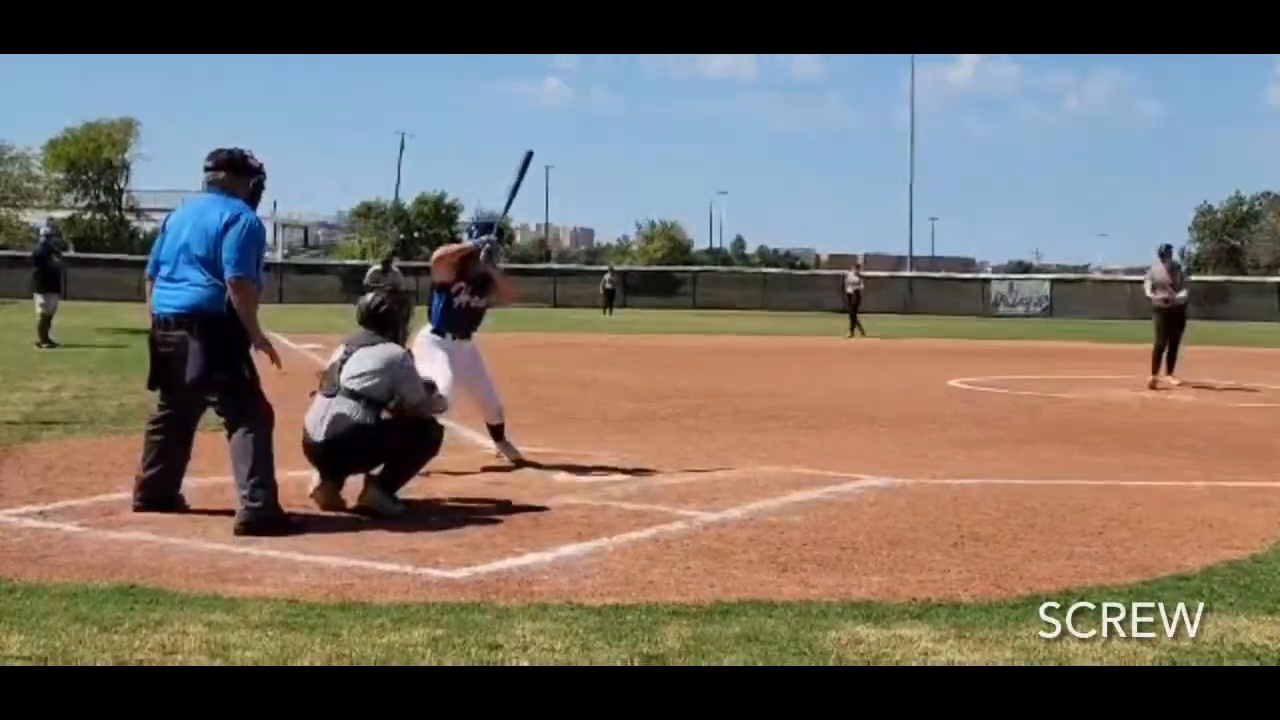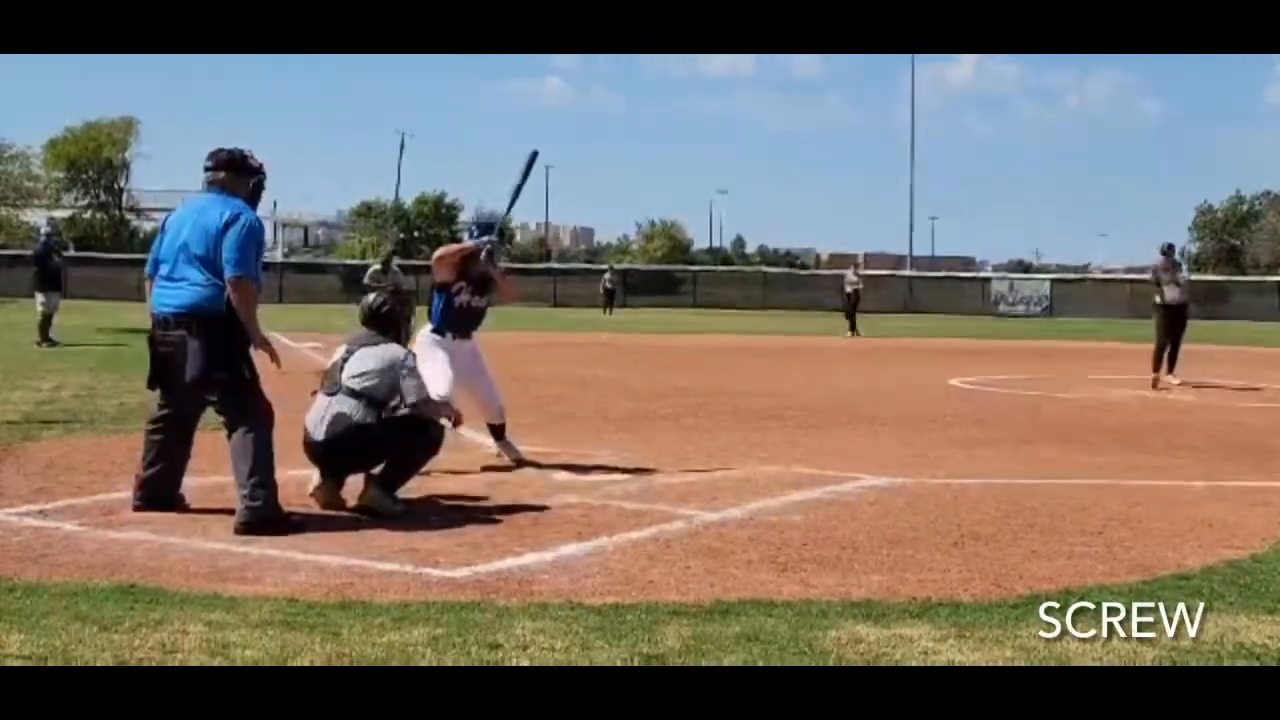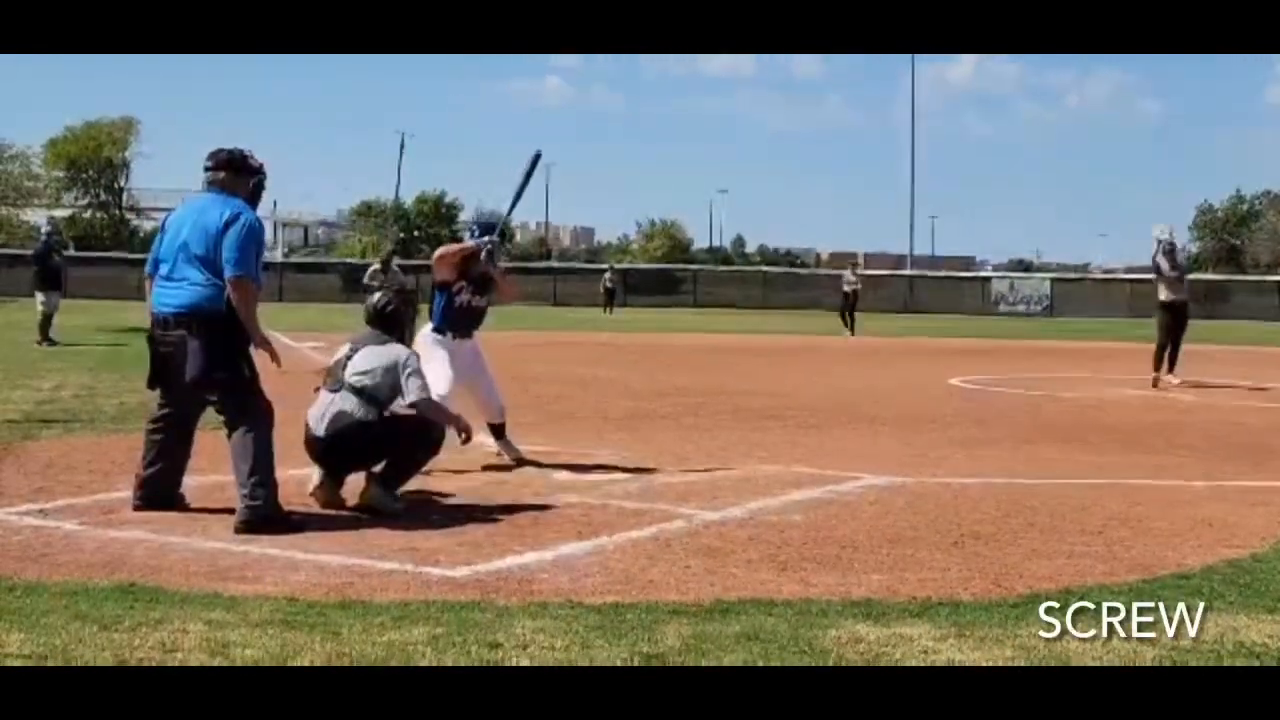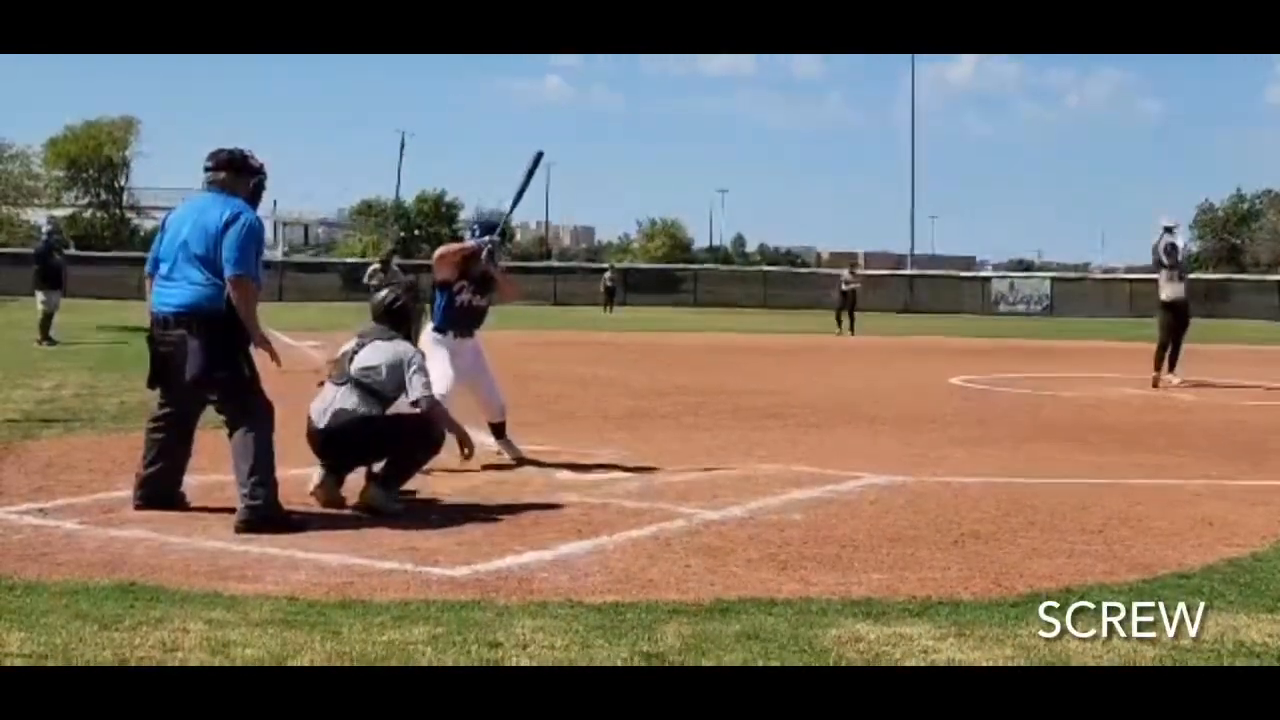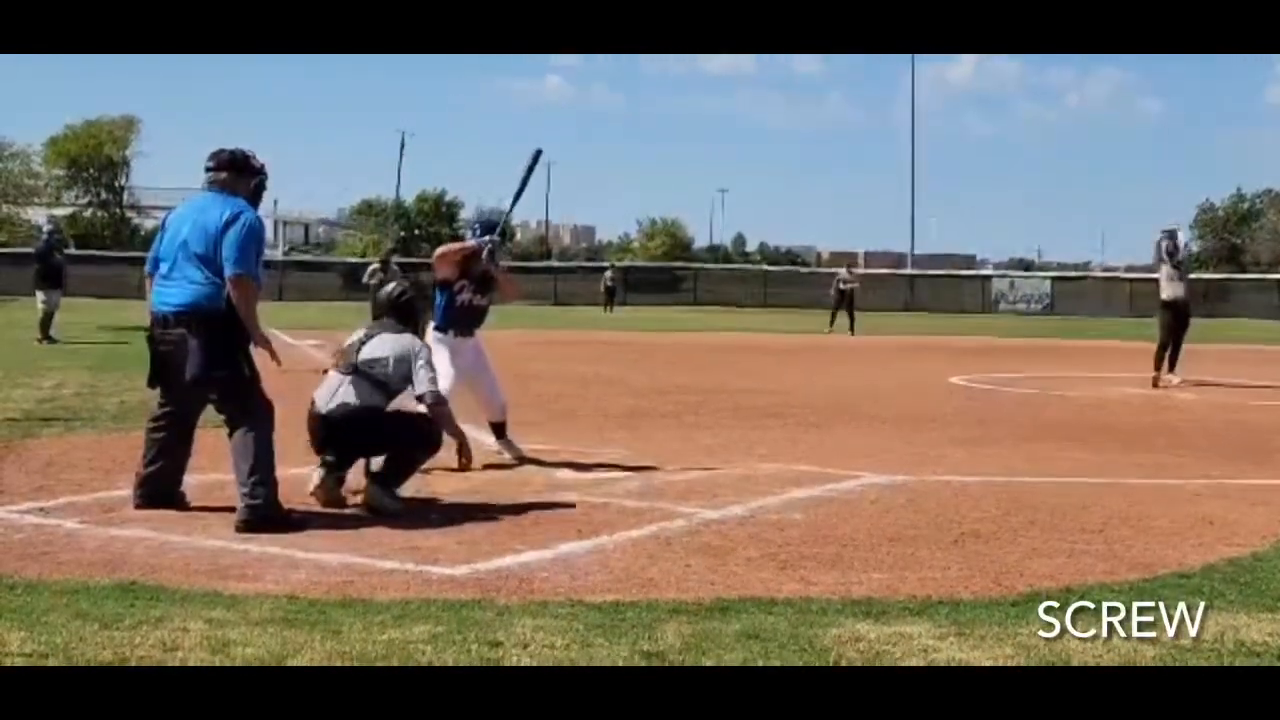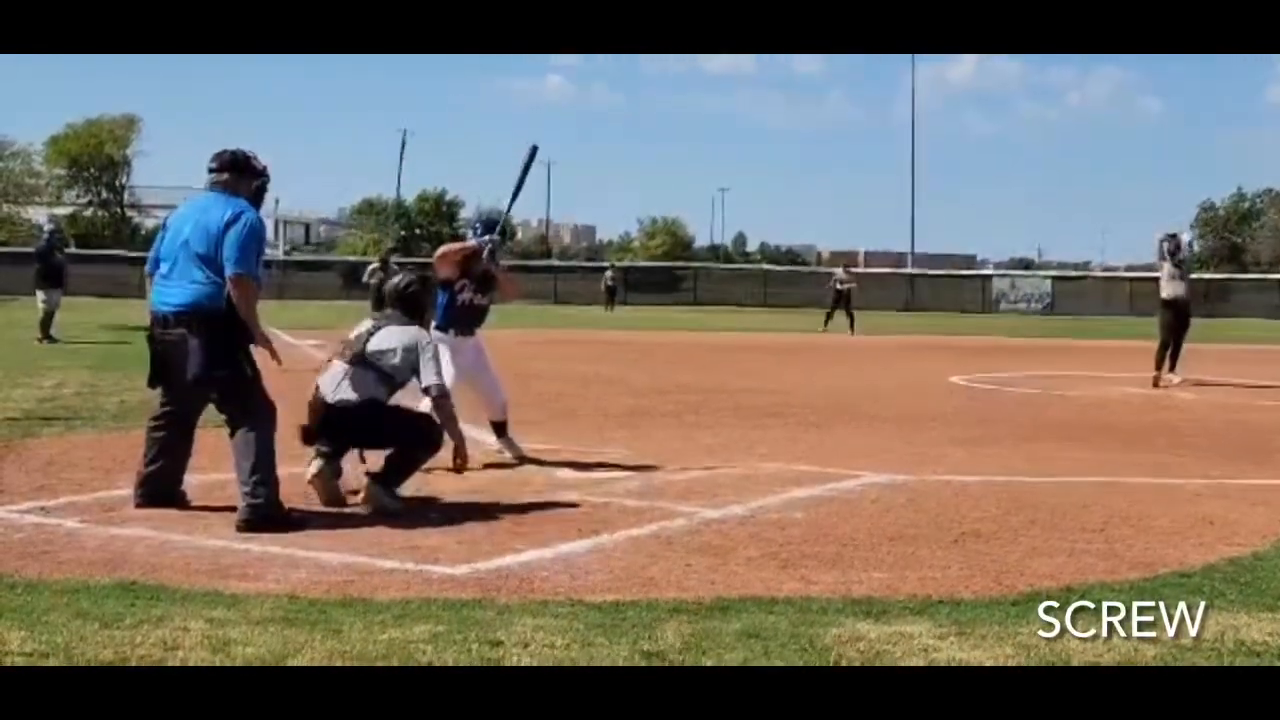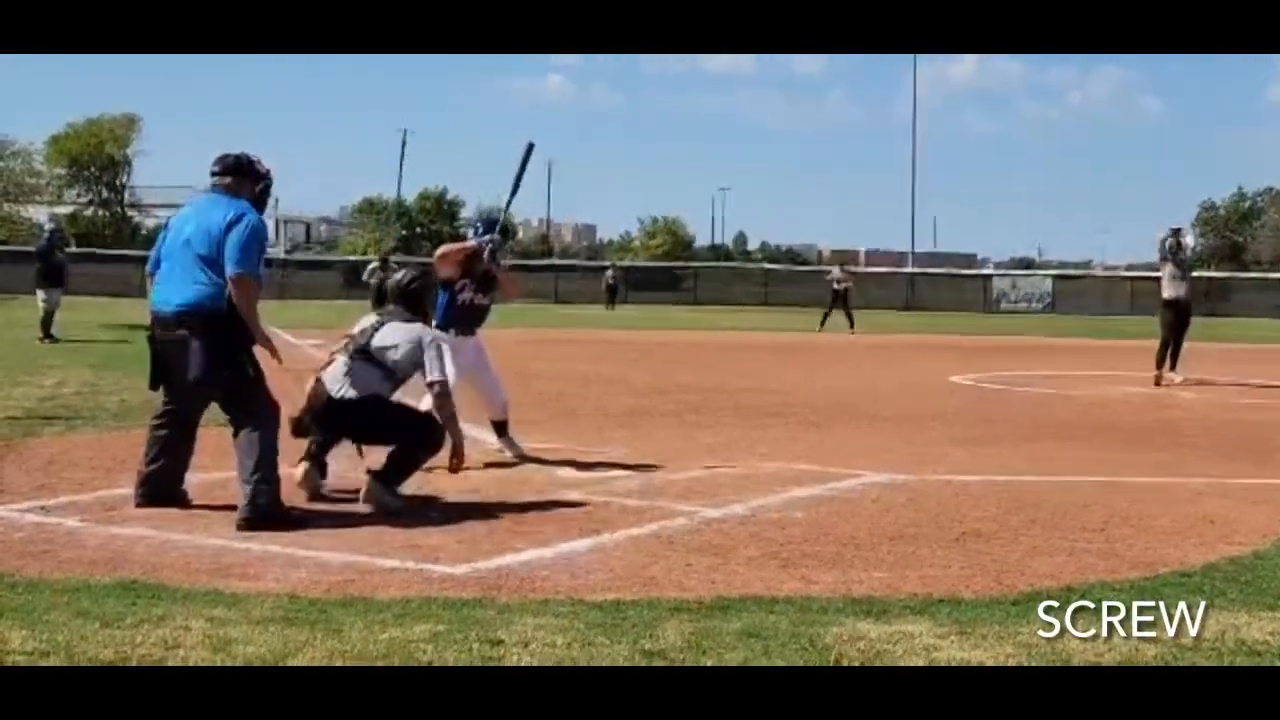
dt=0.1s
person 1, frame 1
left shoulder: (179, 214)
right shoulder: (240, 217)
left elbow: (152, 276)
right elbow: (238, 283)
left wrist: (161, 327)
right wrist: (255, 334)
left hip: (168, 328)
right hip: (210, 330)
left knee: (173, 413)
right knee: (249, 416)
left ankle: (153, 491)
right ankle: (257, 509)
person 1, frame 2
left shoulder: (179, 213)
right shoulder: (240, 217)
left elbow: (151, 275)
right elbow: (237, 282)
left wrist: (160, 326)
right wrist: (254, 333)
left hip: (167, 327)
right hip: (210, 330)
left knee: (173, 412)
right knee: (249, 415)
left ankle: (153, 490)
right ankle: (257, 508)
person 1, frame 3
left shoulder: (178, 213)
right shoulder: (240, 217)
left elbow: (151, 274)
right elbow: (237, 282)
left wrist: (161, 324)
right wrist: (255, 333)
left hip: (167, 327)
right hip: (209, 329)
left knee: (173, 412)
right knee: (249, 414)
left ankle: (153, 489)
right ankle: (257, 508)
person 1, frame 4
left shoulder: (178, 213)
right shoulder: (240, 217)
left elbow: (151, 273)
right elbow: (237, 281)
right wrist: (254, 332)
left hip: (167, 326)
right hip: (210, 328)
left knee: (173, 411)
right knee: (250, 414)
left ankle: (153, 489)
right ankle: (257, 507)
person 1, frame 5
left shoulder: (178, 212)
right shoulder: (241, 216)
left elbow: (151, 272)
right elbow: (237, 280)
right wrist: (255, 331)
left hip: (166, 326)
right hip: (208, 328)
left knee: (173, 410)
right knee: (250, 413)
left ankle: (153, 488)
right ankle: (257, 507)
person 1, frame 6
left shoulder: (180, 212)
right shoulder: (242, 215)
left elbow: (151, 271)
right elbow: (238, 280)
right wrist: (255, 330)
left hip: (166, 324)
right hip: (210, 327)
left knee: (174, 409)
right knee: (251, 413)
left ankle: (154, 487)
right ankle: (258, 506)
person 1, frame 7
left shoulder: (183, 214)
right shoulder: (244, 217)
left elbow: (152, 271)
right elbow: (239, 279)
right wrist: (256, 330)
left hip: (166, 325)
right hip: (209, 327)
left knee: (177, 409)
right knee: (255, 412)
left ankle: (156, 486)
right ankle: (259, 505)
person 2, frame 1
left shoulder: (487, 278)
right shoulder: (450, 270)
left elbow: (508, 297)
right elbow: (438, 256)
left wrist: (492, 269)
right wrist: (475, 244)
left hip: (465, 344)
right hip: (435, 342)
left knee: (490, 397)
right knee: (440, 392)
left ankle: (501, 443)
person 2, frame 2
left shoulder: (487, 278)
right shoulder: (450, 270)
left elbow: (509, 295)
right elbow: (438, 256)
left wrist: (492, 268)
right wrist: (476, 244)
left hip: (465, 344)
right hip: (435, 342)
left knee: (490, 397)
right knee: (440, 393)
left ankle: (502, 443)
person 2, frame 3
left shoulder: (487, 278)
right shoulder: (451, 269)
left elbow: (509, 295)
right elbow: (439, 255)
left wrist: (492, 269)
right wrist: (476, 244)
left hip: (466, 343)
right hip: (436, 341)
left knee: (491, 396)
right knee: (440, 391)
left ankle: (502, 442)
person 2, frame 4
left shoulder: (488, 277)
right shoulder: (452, 268)
left elbow: (509, 294)
right elbow: (439, 255)
left wrist: (492, 268)
right wrist: (476, 244)
left hip: (467, 342)
right hip: (438, 340)
left knee: (492, 395)
right knee: (441, 390)
left ankle: (502, 441)
person 2, frame 5
left shoulder: (489, 276)
right shoulder: (453, 268)
left elbow: (510, 293)
right elbow: (440, 254)
left wrist: (493, 268)
right wrist: (477, 244)
left hip: (468, 341)
right hip: (439, 339)
left knee: (493, 394)
right knee: (442, 390)
left ankle: (503, 441)
person 2, frame 6
left shoulder: (489, 275)
right shoulder: (454, 267)
left elbow: (509, 292)
right elbow: (440, 255)
left wrist: (493, 267)
right wrist: (477, 243)
left hip: (469, 341)
right hip: (440, 339)
left knee: (494, 393)
right knee: (442, 387)
left ankle: (504, 439)
person 2, frame 7
left shoulder: (490, 275)
right shoulder: (454, 267)
left elbow: (511, 292)
right elbow: (440, 254)
left wrist: (494, 267)
right wrist: (478, 244)
left hip: (470, 340)
right hip: (441, 338)
left knee: (495, 392)
left ankle: (504, 439)
person 3, frame 1
left shoulder: (346, 347)
right shoulder: (396, 354)
right elbow: (421, 407)
left wrist: (396, 406)
right wrist: (437, 403)
left hip: (313, 445)
right hip: (345, 445)
left knee: (374, 424)
right knee: (430, 431)
left ankle: (328, 480)
right ankle: (378, 490)
person 3, frame 2
left shoulder: (348, 347)
right shoulder: (397, 354)
right elbow: (422, 408)
left wrist: (393, 410)
right wrist: (447, 409)
left hip: (314, 444)
right hip: (346, 444)
left knee: (376, 422)
right knee: (430, 431)
left ankle: (328, 478)
right ankle: (379, 490)
person 3, frame 3
left shoulder: (351, 346)
right shoulder: (401, 354)
right elbow: (424, 408)
right wrist: (457, 420)
left hip: (315, 441)
right hip: (346, 440)
right knee: (431, 430)
left ankle: (329, 477)
right ankle: (379, 488)
person 3, frame 4
left shoulder: (357, 341)
right shoulder: (407, 351)
right elbow: (427, 406)
right wrist: (460, 432)
left hip: (317, 434)
right hip: (347, 436)
right knee: (431, 431)
left ankle: (330, 474)
right ankle: (379, 488)
person 3, frame 5
left shoulder: (363, 333)
right shoulder: (413, 344)
right elbow: (433, 401)
right wrist: (460, 439)
left hip: (319, 420)
right hip: (350, 420)
right knee: (429, 432)
left ankle: (329, 471)
right ankle: (379, 487)
person 3, frame 6
left shoulder: (368, 324)
right shoulder: (420, 338)
right elbow: (438, 394)
right wrist: (459, 440)
left hip: (321, 408)
right hip: (353, 412)
right knee: (428, 432)
left ankle: (325, 461)
right ankle: (381, 486)
person 3, frame 7
left shoulder: (371, 319)
right shoulder: (426, 335)
left elbow: (333, 362)
right elbow: (440, 391)
right wrist: (457, 439)
left hip: (321, 400)
right hip: (358, 408)
right knee: (430, 431)
left ankle: (311, 463)
right ankle: (382, 483)
